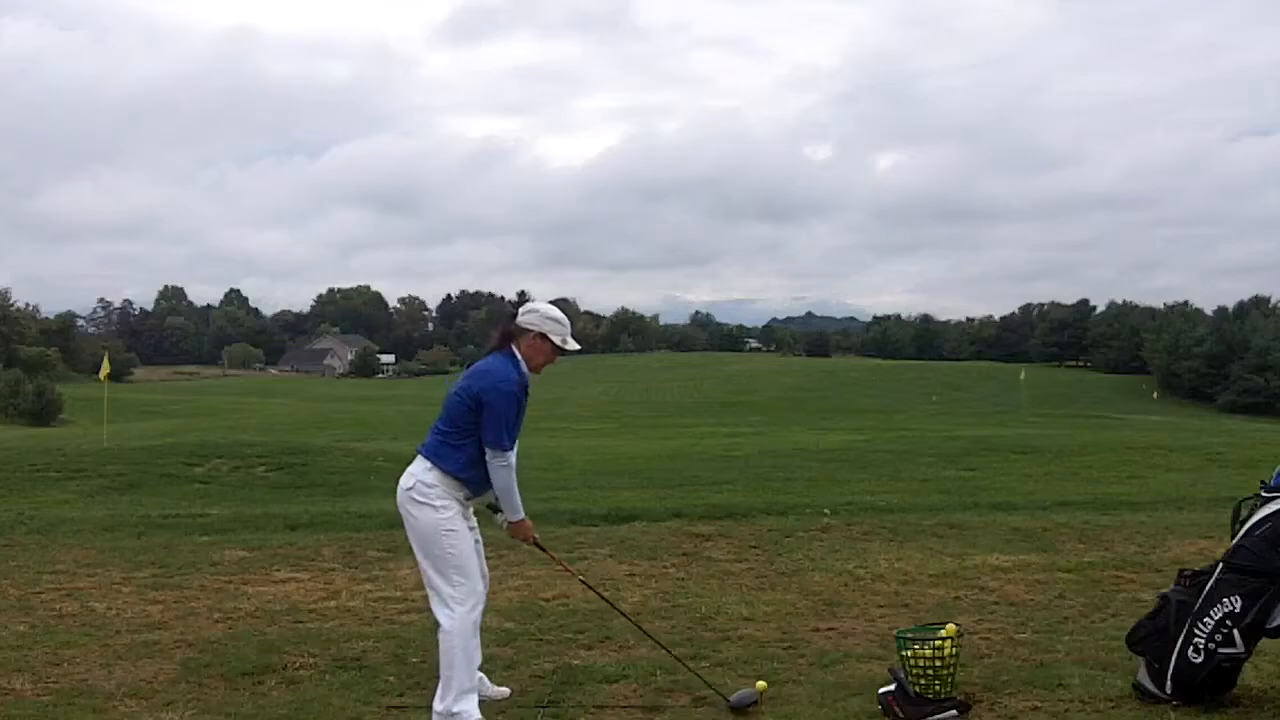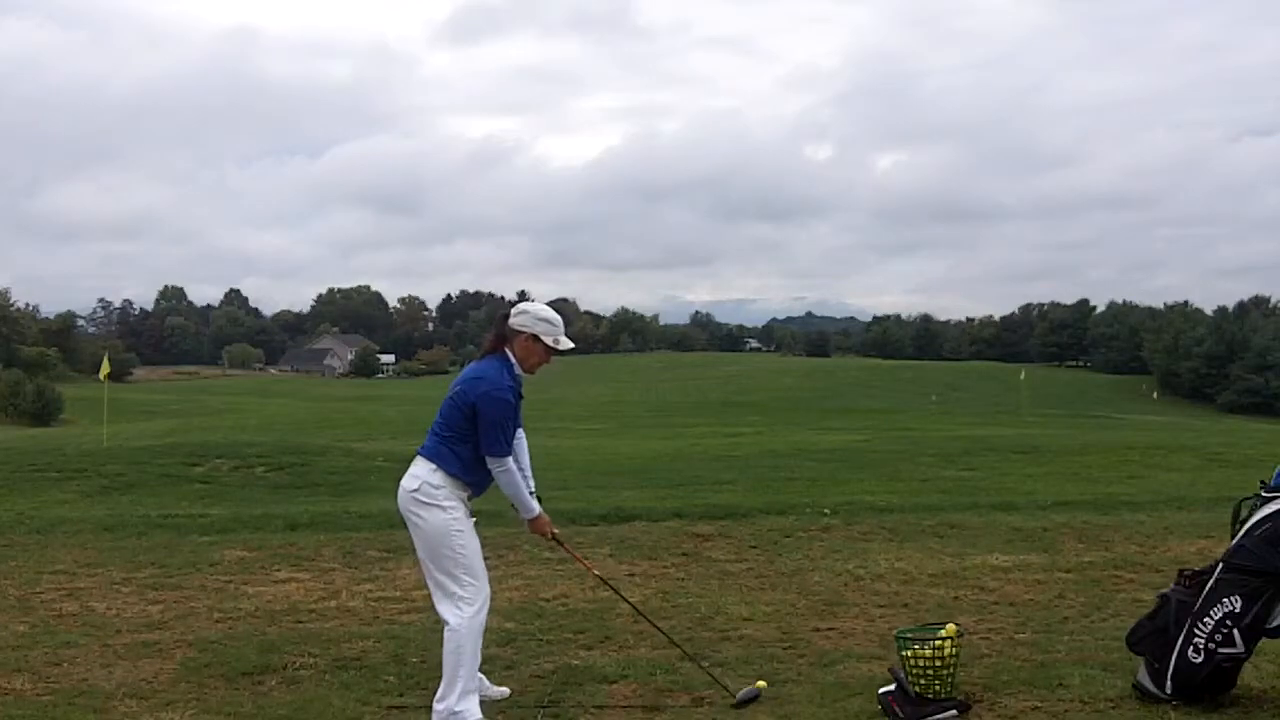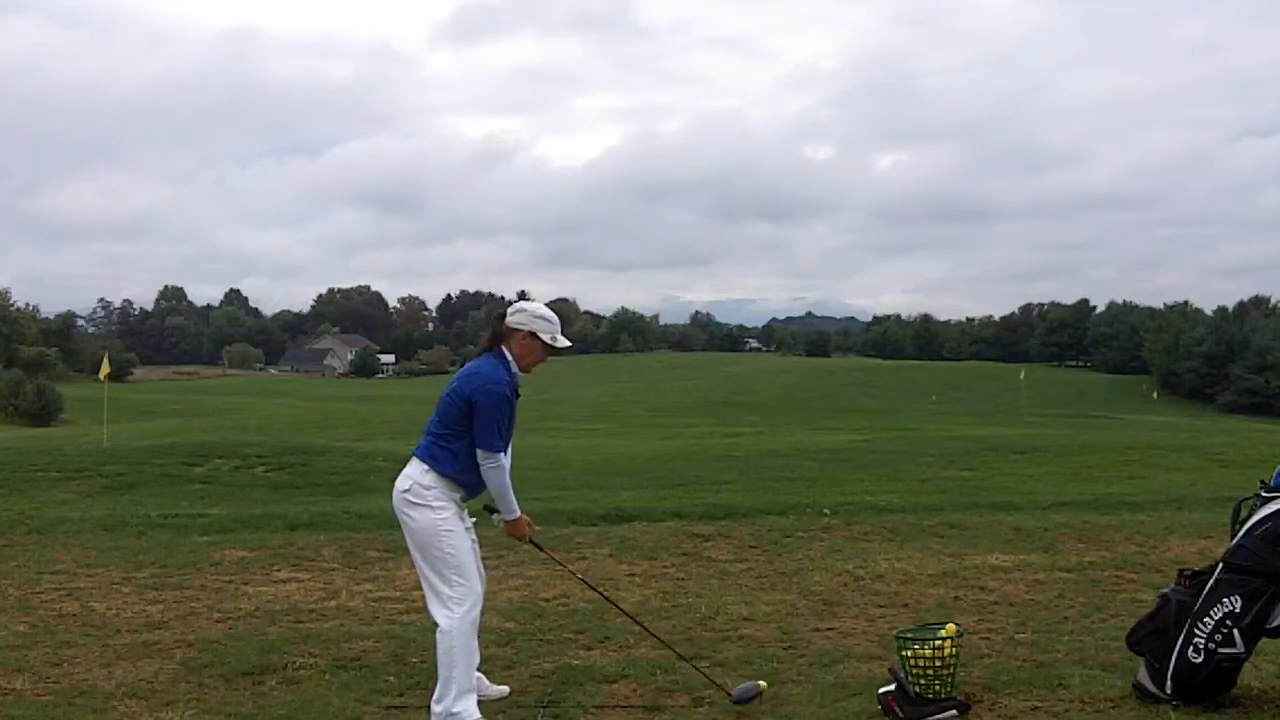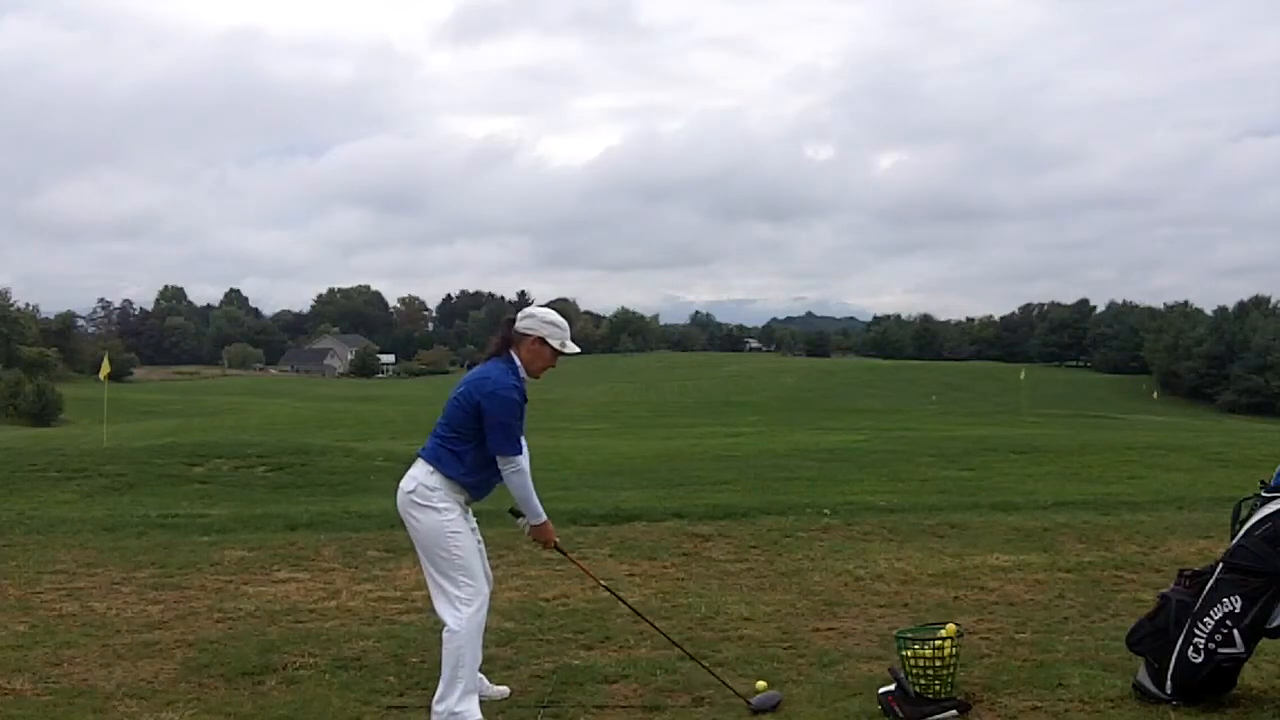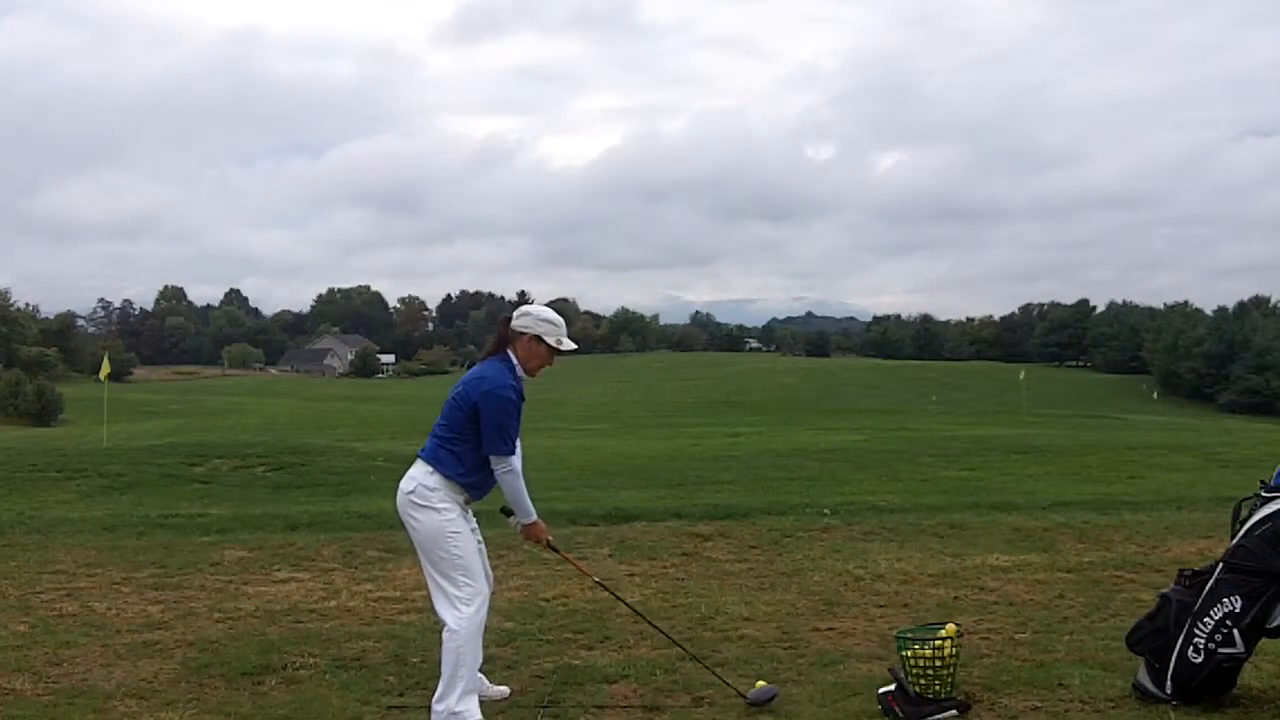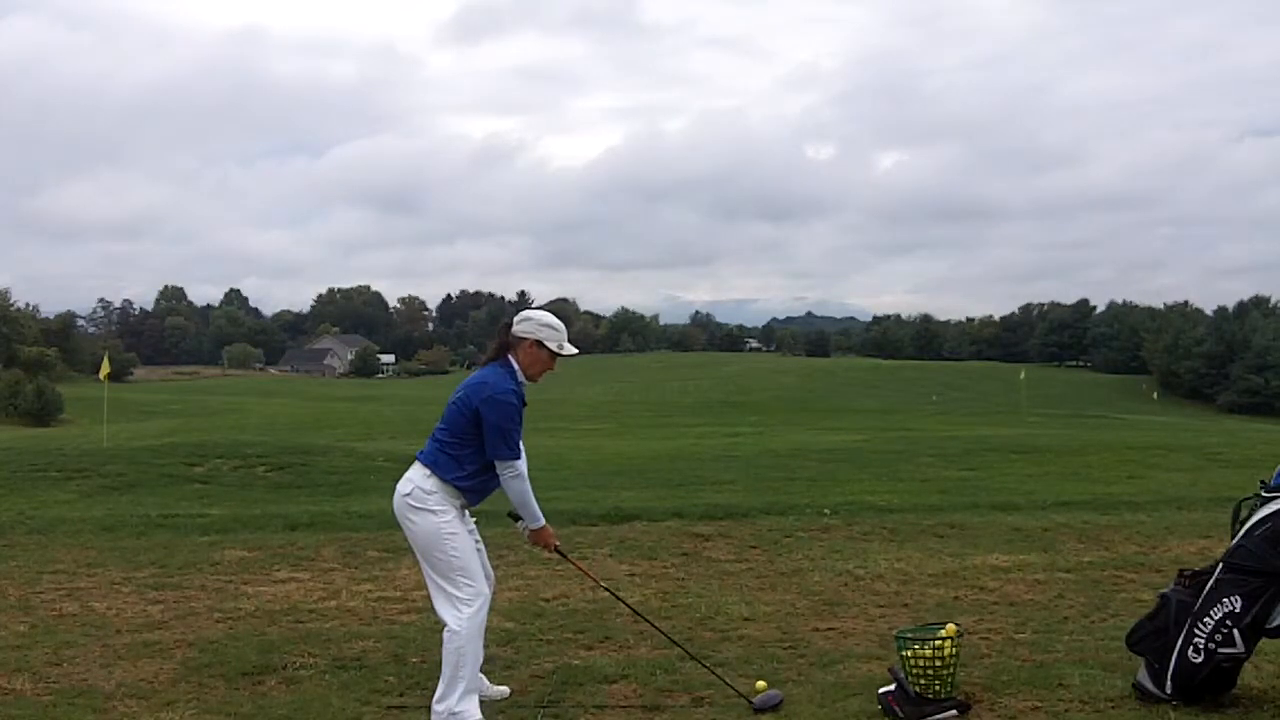
dt=0.7s
person 1, frame 1
left shoulder: (503, 370)
right shoulder: (503, 381)
left elbow: (501, 450)
right elbow: (498, 459)
left wrist: (509, 508)
right wrist: (516, 517)
left hip: (447, 491)
right hip: (431, 493)
left knee: (474, 587)
right knee: (461, 600)
left ankle: (467, 679)
person 1, frame 2
left shoulder: (501, 372)
right shoulder: (495, 385)
left elbow: (516, 436)
right elbow: (499, 463)
left wrist: (532, 497)
right wrist: (530, 513)
left hip: (442, 490)
right hip: (433, 494)
left knee: (471, 588)
right knee: (468, 599)
left ankle: (466, 680)
person 1, frame 3
left shoulder: (496, 372)
right shoulder: (492, 381)
left elbow: (499, 449)
right elbow: (490, 460)
left wrist: (509, 508)
right wrist: (511, 515)
left hip: (441, 492)
right hip: (427, 494)
left knee: (471, 586)
right knee: (459, 600)
left ankle: (465, 680)
person 1, frame 4
left shoulder: (502, 376)
right shoulder: (500, 386)
left elbow: (517, 449)
right elbow: (510, 464)
left wrist: (530, 513)
right wrist: (539, 519)
left hip: (444, 493)
right hip: (431, 496)
left knee: (478, 586)
right knee: (466, 601)
left ankle: (466, 680)
person 1, frame 5
left shoulder: (500, 375)
right shoulder: (497, 385)
left elbow: (511, 449)
right elbow: (503, 464)
left wrist: (524, 513)
right wrist: (529, 519)
left hip: (445, 494)
right hip: (431, 496)
left knee: (478, 587)
right knee: (467, 601)
left ankle: (466, 680)
person 1, frame 6
left shoulder: (504, 381)
right shoulder: (498, 391)
left elbow: (516, 453)
right elbow: (509, 469)
left wrist: (529, 515)
right wrist: (537, 523)
left hip: (444, 498)
right hip: (429, 499)
left knee: (480, 586)
right knee: (468, 601)
left ankle: (466, 680)
